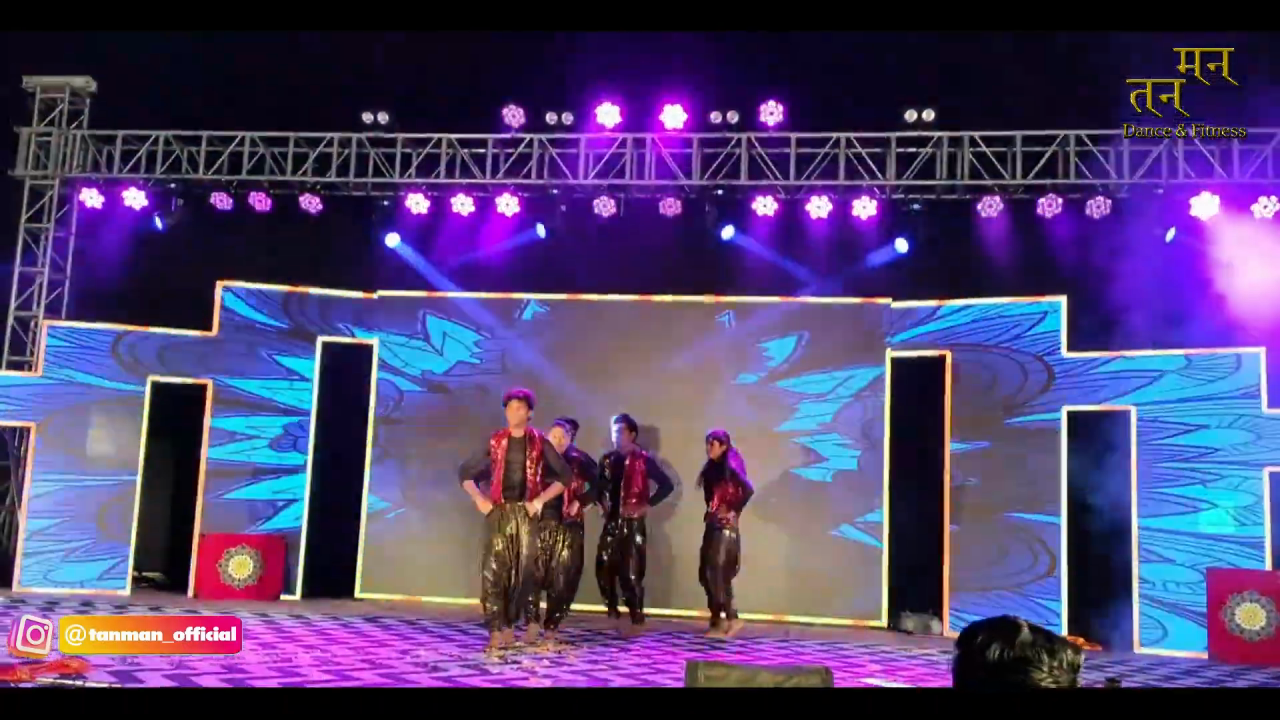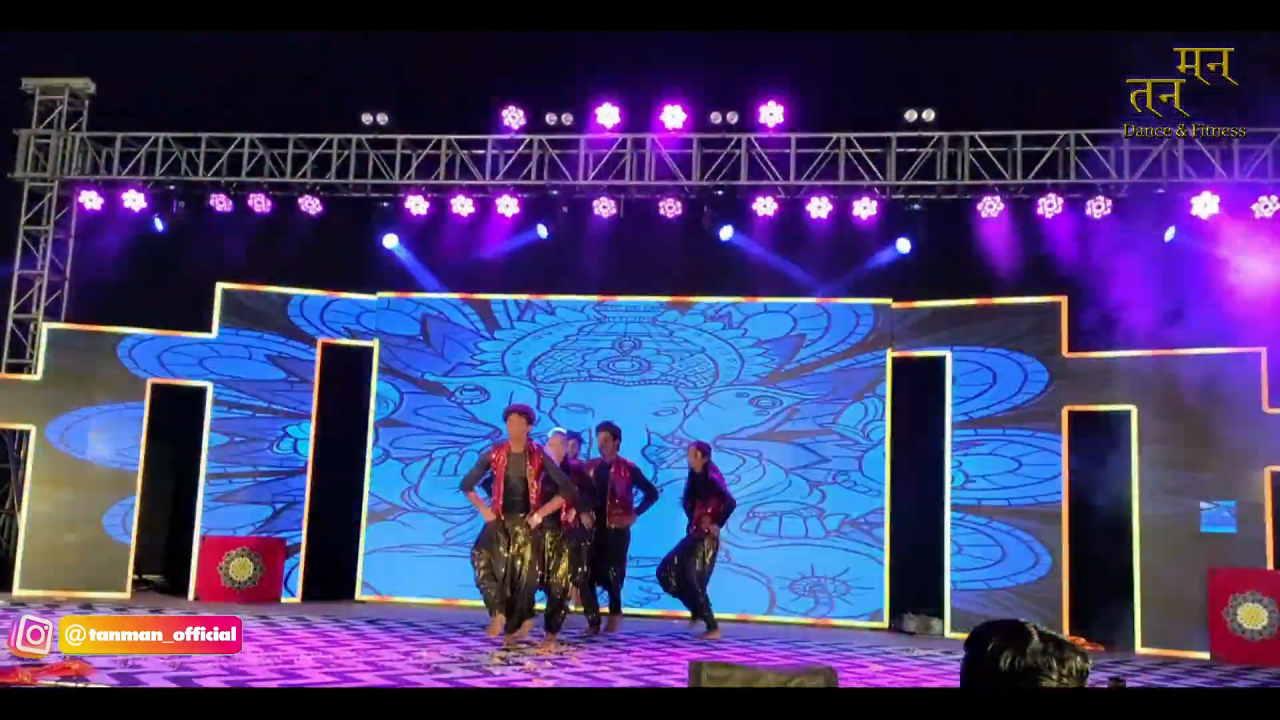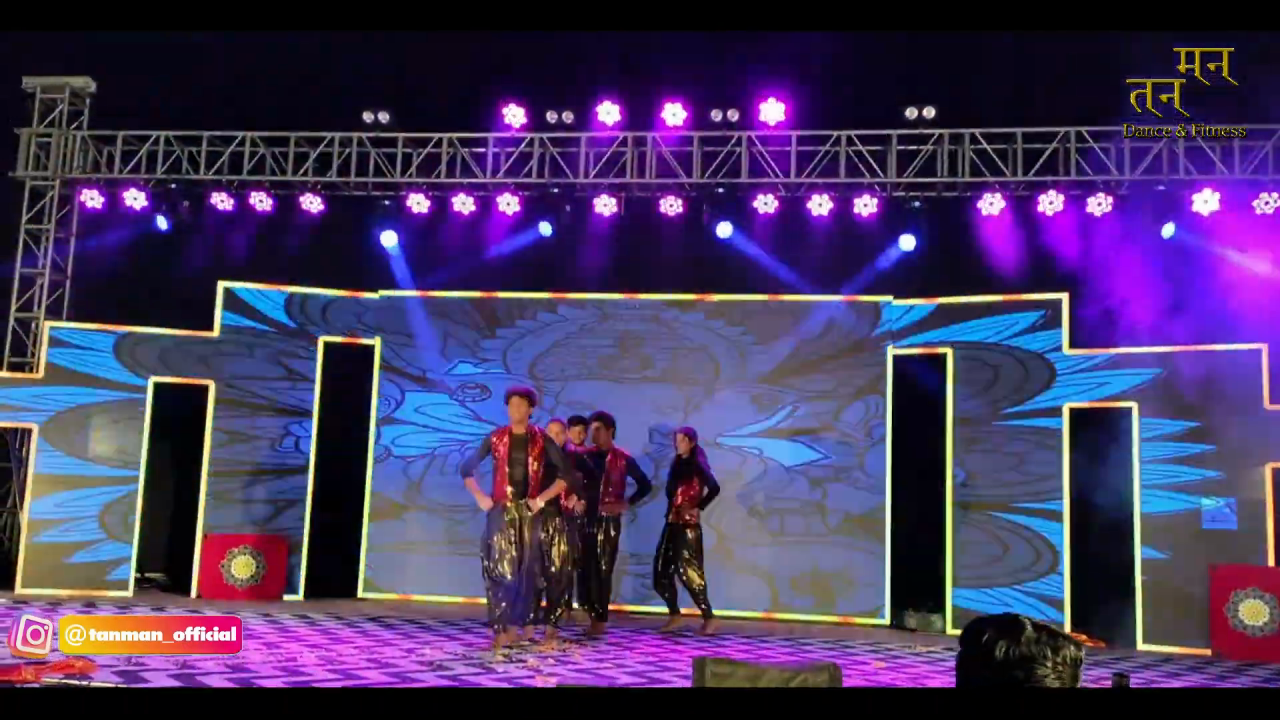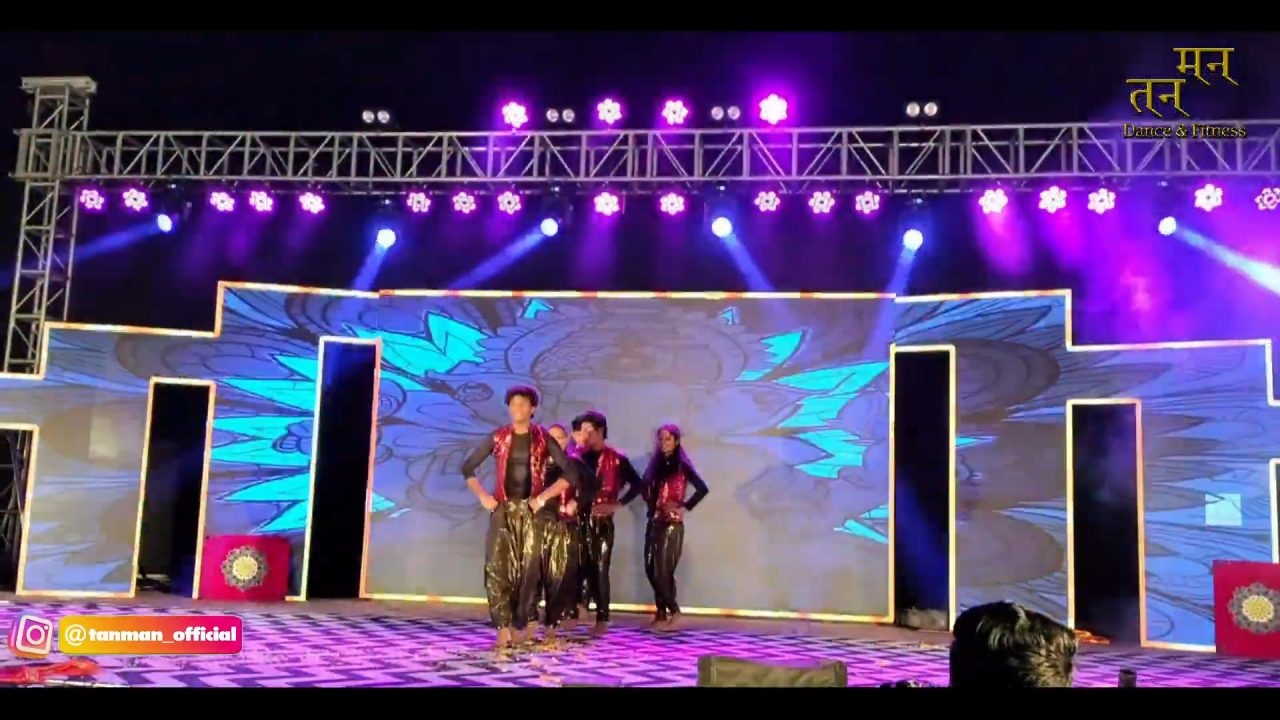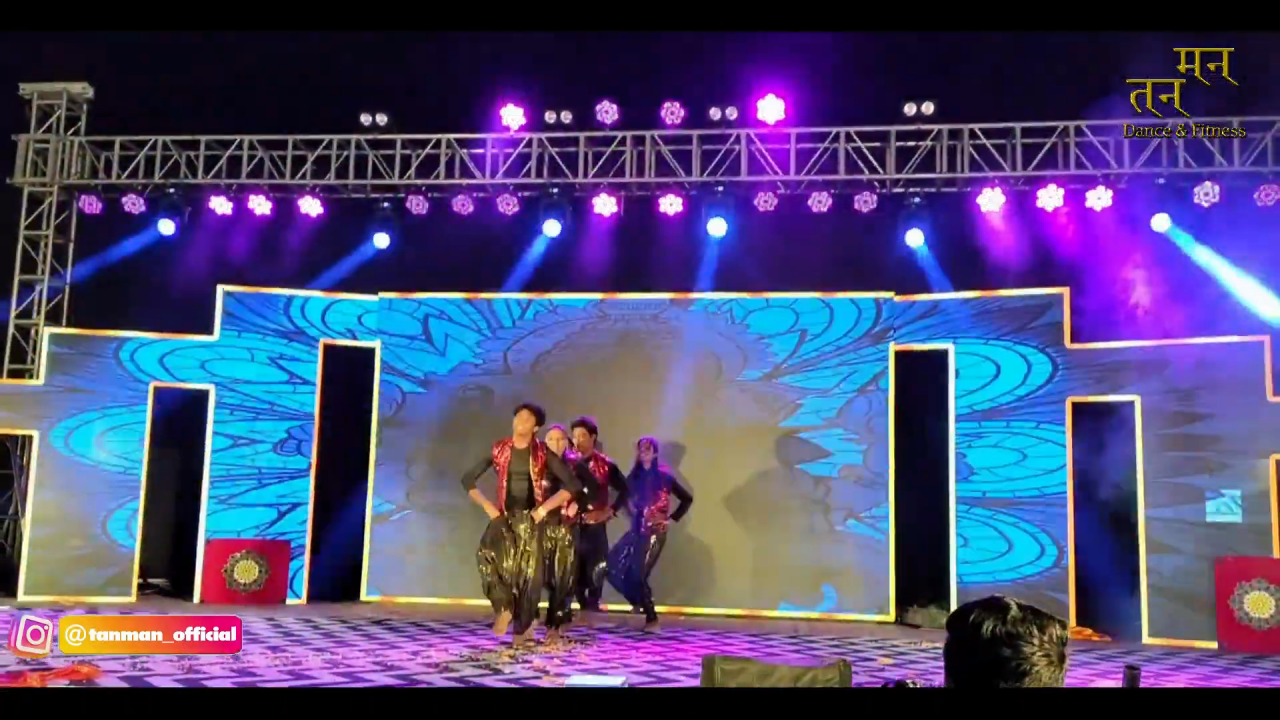
dt=0.2s
person 1, frame 1
left shoulder: (540, 442)
right shoulder: (495, 441)
left elbow: (565, 475)
right elbow: (465, 472)
left wrist: (540, 500)
right wrist: (480, 499)
left hip: (525, 512)
right hip: (498, 511)
left knee: (521, 568)
right knee: (493, 568)
left ankle: (509, 626)
right ankle: (496, 630)
person 1, frame 2
left shoulder: (539, 456)
right shoulder: (494, 454)
left elbow: (566, 490)
right elbow: (467, 483)
left wrist: (541, 514)
right wrist: (483, 509)
left hip: (526, 523)
right hip: (499, 520)
left knee: (524, 578)
right knee: (482, 558)
left ankle: (512, 630)
right ankle: (498, 612)
person 1, frame 3
left shoulder: (541, 439)
right shoulder: (496, 438)
left elbow: (566, 473)
right elbow: (467, 469)
left wrist: (542, 498)
right wrist: (480, 497)
left hip: (528, 510)
right hip: (501, 509)
left knee: (526, 568)
right knee: (497, 567)
left ankle: (515, 624)
right ankle: (500, 630)
person 1, frame 4
left shoulder: (544, 440)
right shoulder: (498, 438)
left elbow: (570, 474)
right elbow: (468, 467)
left wrist: (543, 498)
right wrist: (483, 497)
left hip: (529, 510)
right hip: (502, 508)
left knee: (527, 568)
right knee: (496, 565)
left ankle: (517, 626)
right ankle: (502, 627)
person 1, frame 5
left shoulder: (543, 453)
right shoulder: (498, 450)
left elbow: (572, 484)
right elbow: (469, 480)
left wrist: (545, 507)
right wrist: (487, 506)
left hip: (530, 520)
right hip: (504, 517)
left knee: (530, 576)
right knee: (489, 558)
left ankle: (520, 630)
right ankle: (503, 609)
person 2, frame 1
left shoulder: (578, 461)
left elbow: (597, 486)
left wrist: (579, 503)
left hip: (567, 524)
right hip: (540, 524)
left knee: (560, 578)
right knee: (536, 574)
left ankle: (550, 629)
right ankle: (533, 623)
person 2, frame 2
left shoulder: (574, 470)
left elbow: (591, 494)
left wrist: (575, 510)
left hip: (564, 533)
right hip: (539, 531)
left knee: (559, 583)
right knee: (538, 579)
left ankle: (551, 632)
person 2, frame 3
left shoulder: (573, 457)
left wrist: (576, 496)
left hip: (563, 520)
left knee: (559, 573)
left ankle: (551, 623)
right ankle: (531, 623)
person 2, frame 4
left shoulder: (574, 463)
left elbow: (592, 485)
left wrist: (576, 502)
left hip: (563, 524)
right hip: (539, 522)
left knee: (559, 575)
right knee: (537, 573)
left ankle: (551, 624)
right ankle: (530, 623)
person 2, frame 5
left shoulder: (574, 465)
left wrist: (576, 505)
left hip: (565, 527)
left knee: (562, 577)
right knee: (541, 575)
left ankle: (554, 625)
right ankle: (555, 624)
person 3, frame 1
left shoulder: (644, 460)
right shoulder: (607, 459)
left elbow: (666, 485)
right elbow: (600, 485)
left wrist: (646, 506)
right wrist: (602, 503)
left hip: (633, 522)
right hip: (611, 520)
left knee: (632, 573)
right knee: (604, 568)
left ankle: (637, 621)
right ankle: (613, 612)
person 3, frame 2
left shoulder: (628, 469)
right shoulder: (591, 467)
left elbow: (652, 494)
left wrist: (632, 515)
left hip: (617, 530)
right hip: (595, 529)
left knee: (611, 574)
right knee: (589, 575)
left ankle: (615, 611)
right ankle: (593, 623)
person 3, frame 3
left shoulder: (623, 459)
right shoulder: (586, 456)
left elbow: (645, 485)
left wrist: (625, 504)
left hip: (609, 520)
right hip: (587, 517)
left knee: (603, 569)
right knee: (586, 567)
left ankle: (601, 620)
right ankle: (593, 613)
person 3, frame 4
left shoulder: (616, 458)
right shoulder: (578, 456)
left elbow: (637, 484)
left wrist: (617, 503)
left hip: (602, 520)
left knee: (600, 568)
right knee: (581, 565)
left ankle: (601, 620)
person 3, frame 5
left shoulder: (605, 465)
left elbow: (625, 491)
left wrist: (610, 511)
left hip: (595, 525)
left knee: (596, 568)
right knee: (577, 571)
left ankle: (591, 605)
right ankle: (586, 608)
person 4, frame 1
left shoulder: (731, 468)
right shoulder: (712, 468)
left elbow: (747, 490)
left wrist: (733, 511)
right wrist: (711, 513)
left hip: (725, 528)
right hip: (713, 526)
left knee: (713, 575)
right knee: (708, 575)
left ankle: (718, 625)
right ankle: (731, 618)
person 4, frame 2
left shoulder: (712, 480)
right shoulder: (694, 479)
left elbow: (730, 503)
left wrist: (717, 524)
right wrist: (693, 524)
left hip: (707, 537)
right hip: (693, 536)
left knee: (694, 582)
right knee: (667, 571)
left ankle: (712, 628)
right ankle: (698, 611)
person 4, frame 3
left shoulder: (698, 465)
right shoulder: (677, 464)
left elbow: (714, 488)
left wrist: (698, 507)
right wrist: (671, 509)
left hip: (688, 524)
right hip: (672, 523)
left knee: (690, 571)
right knee: (662, 570)
left ankle: (708, 617)
right ankle: (674, 615)
person 4, frame 4
left shoulder: (682, 464)
right shoulder: (656, 462)
left elbow: (702, 489)
right elbow: (645, 484)
left wrist: (684, 507)
right wrist: (651, 504)
left hip: (672, 522)
right hip: (655, 520)
left knee: (662, 568)
right knee: (652, 568)
left ankle: (670, 613)
right ankle: (667, 611)
person 4, frame 5
left shoulder: (663, 475)
right shoulder: (635, 475)
left elbow: (686, 499)
left wrist: (671, 518)
right wrist: (633, 514)
left hip: (655, 532)
right hip: (637, 530)
left knee: (639, 576)
right knee: (615, 568)
left ankle: (652, 619)
right ankle: (639, 603)
